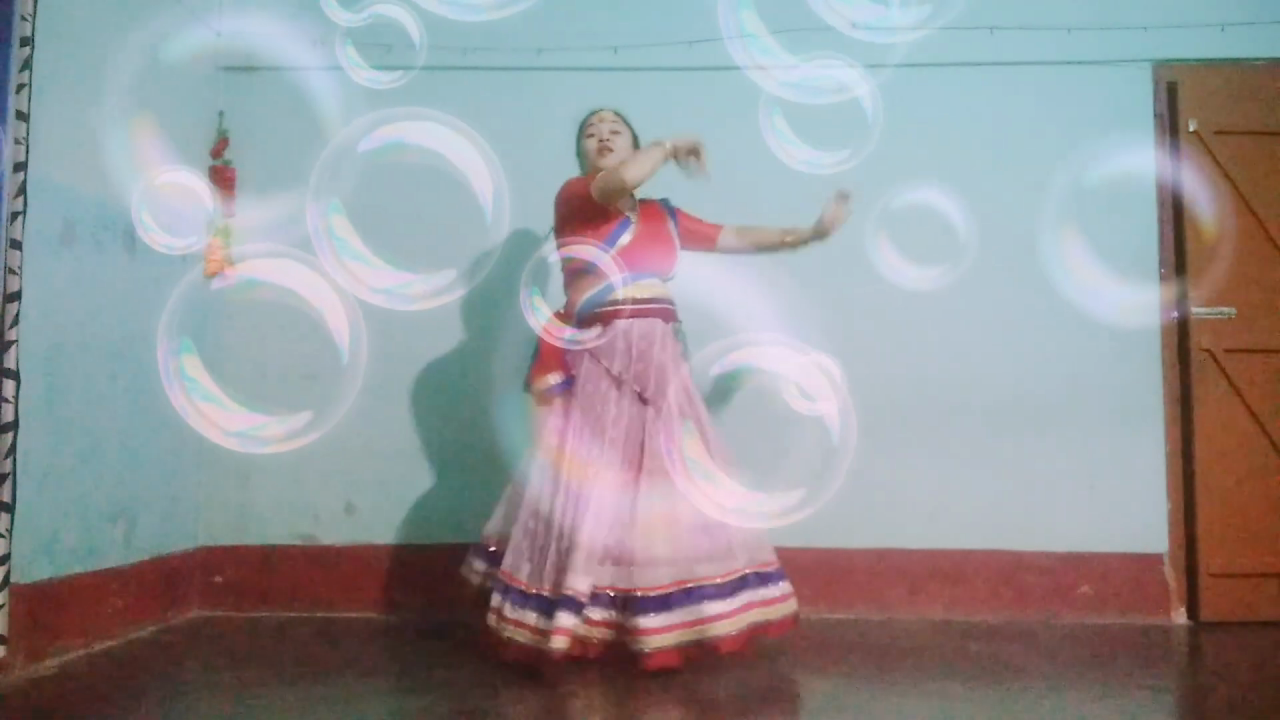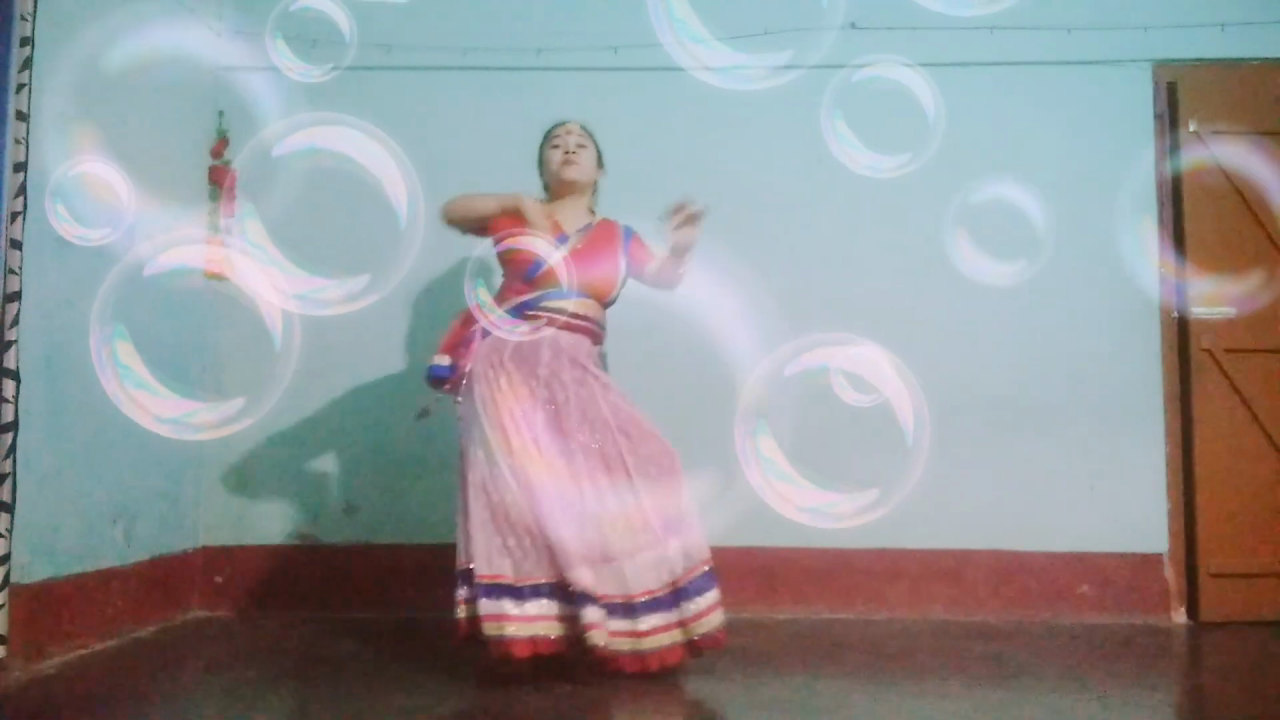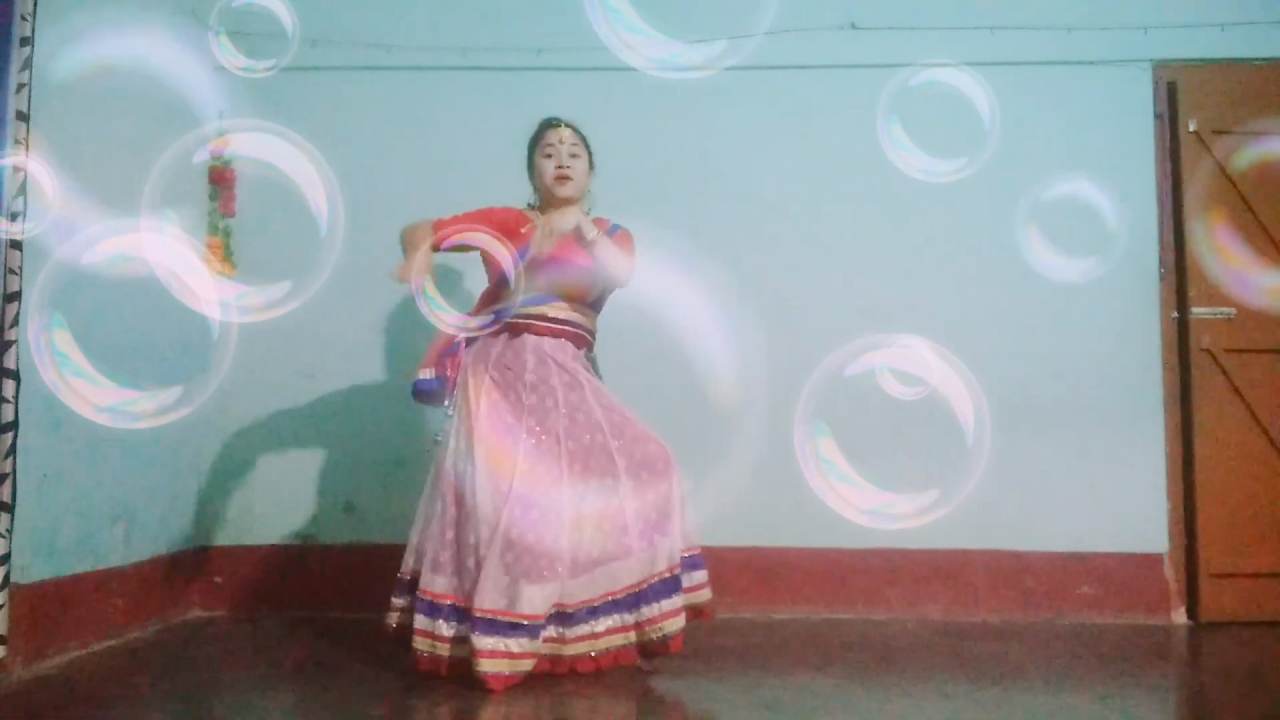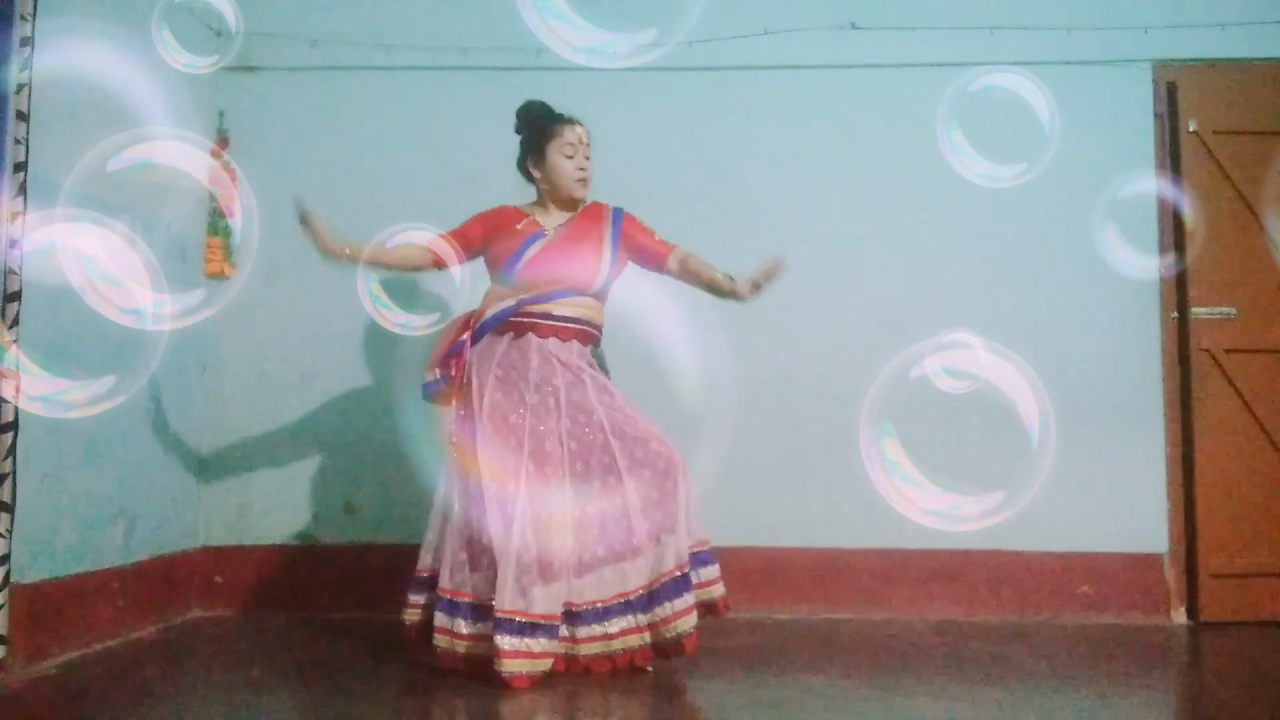
dt=0.5s
person 1, frame 1
left shoulder: (665, 215)
right shoulder: (575, 196)
left elbow: (734, 239)
right elbow: (617, 183)
left wrist: (811, 233)
right wrist: (675, 147)
left hip: (660, 361)
right hip: (594, 364)
left knee: (669, 480)
right knee: (579, 482)
left ankle: (668, 619)
right ankle: (570, 621)
person 1, frame 2
left shoulder: (617, 238)
right shoulder: (516, 214)
left elbow: (667, 276)
right elbow: (453, 212)
left wrist: (681, 235)
right wrist: (516, 204)
left hip: (576, 371)
right hip: (511, 362)
left knee: (640, 465)
right knee: (519, 480)
left ankle: (612, 622)
right ankle: (528, 624)
person 1, frame 3
left shoulder: (611, 234)
right shoulder: (503, 222)
left elbow: (620, 274)
right elbow: (426, 230)
left wrist: (580, 225)
right wrist: (415, 251)
left hip: (567, 378)
right hip: (497, 370)
left knee: (638, 467)
right knee: (498, 492)
left ankle: (599, 631)
right ankle: (497, 640)
person 1, frame 4
left shoulder: (611, 223)
right shoulder: (501, 222)
left elbow: (677, 261)
right elbow: (431, 252)
left wrist: (734, 286)
right wrist: (349, 249)
left hip: (572, 375)
right hip: (503, 371)
left knee: (645, 466)
right knee: (505, 496)
left ankle: (618, 629)
right ankle: (513, 639)
